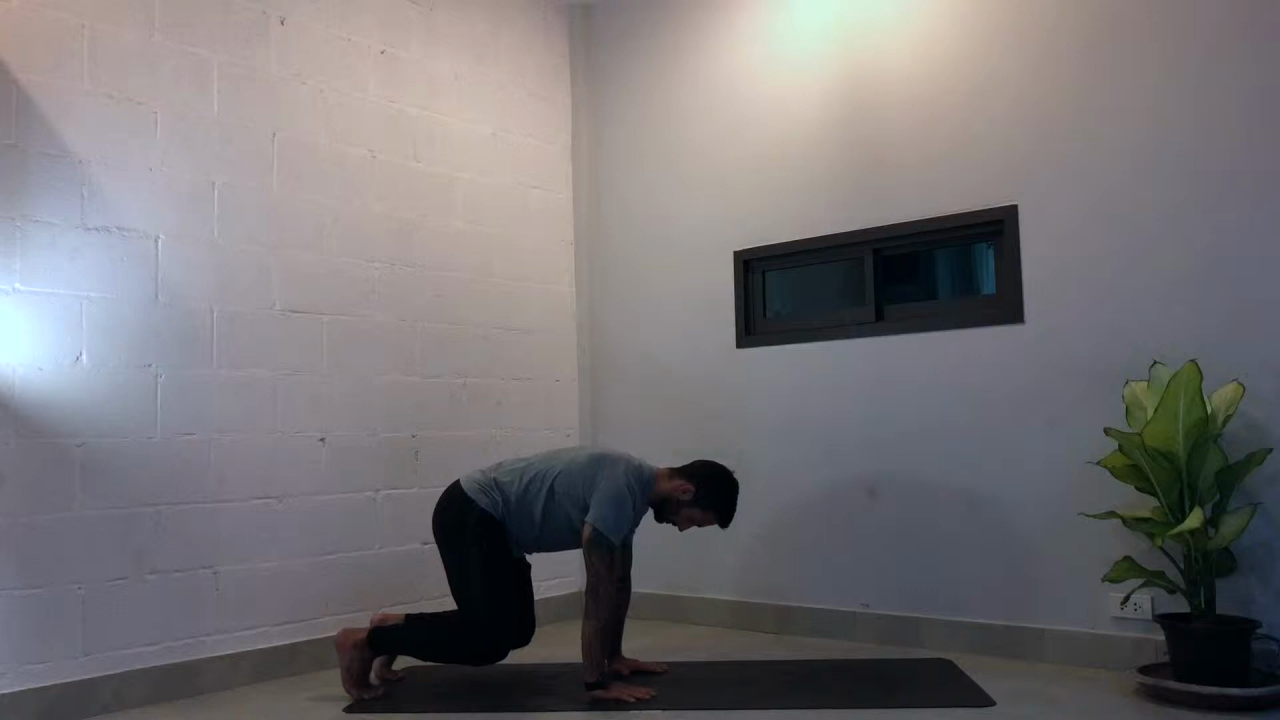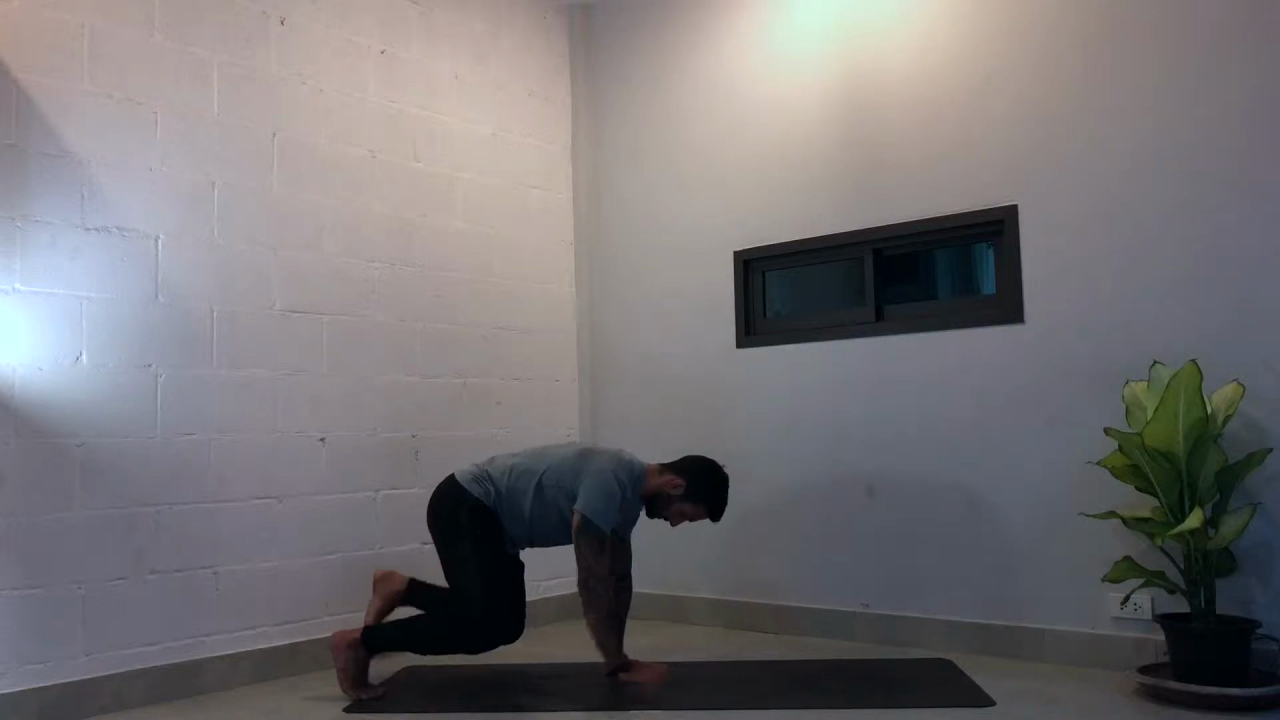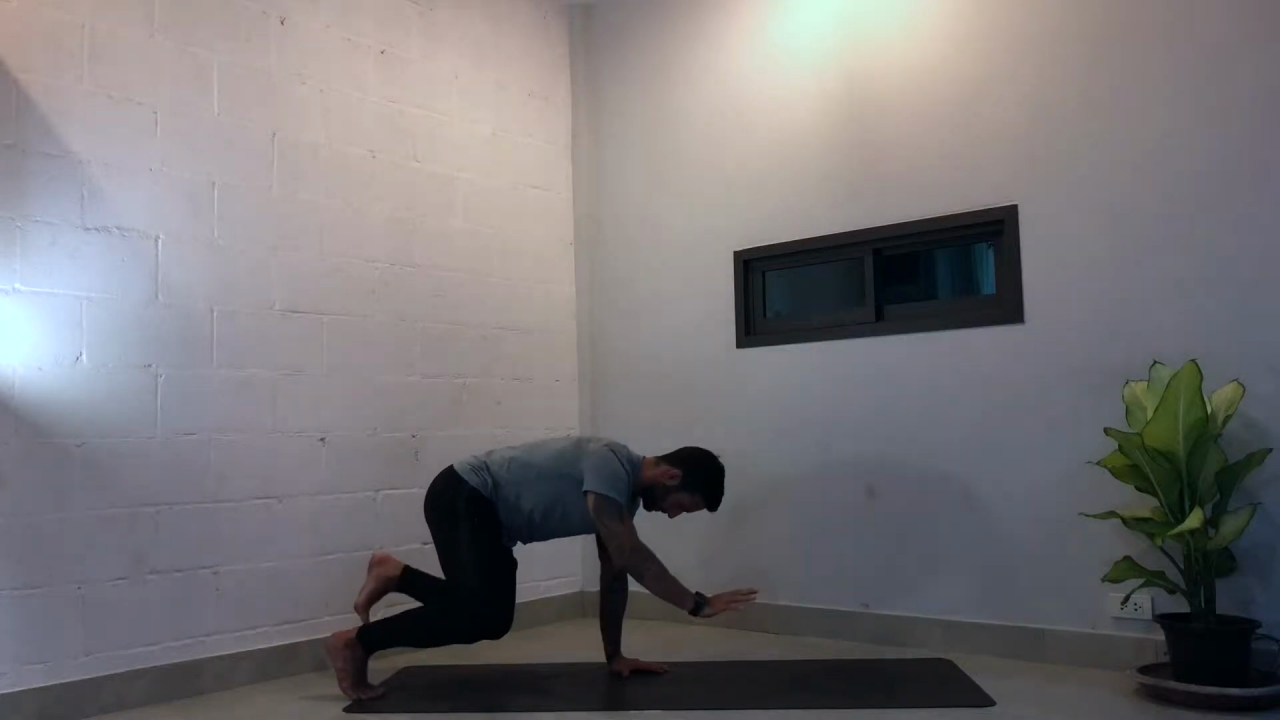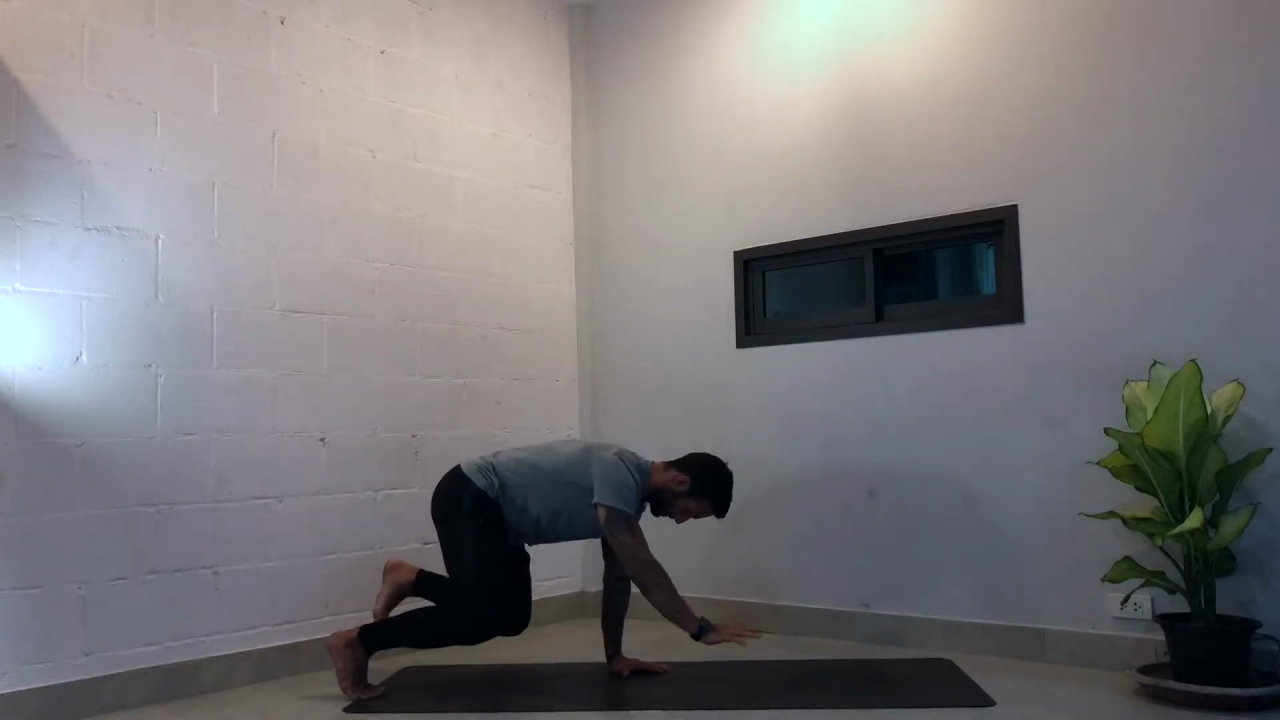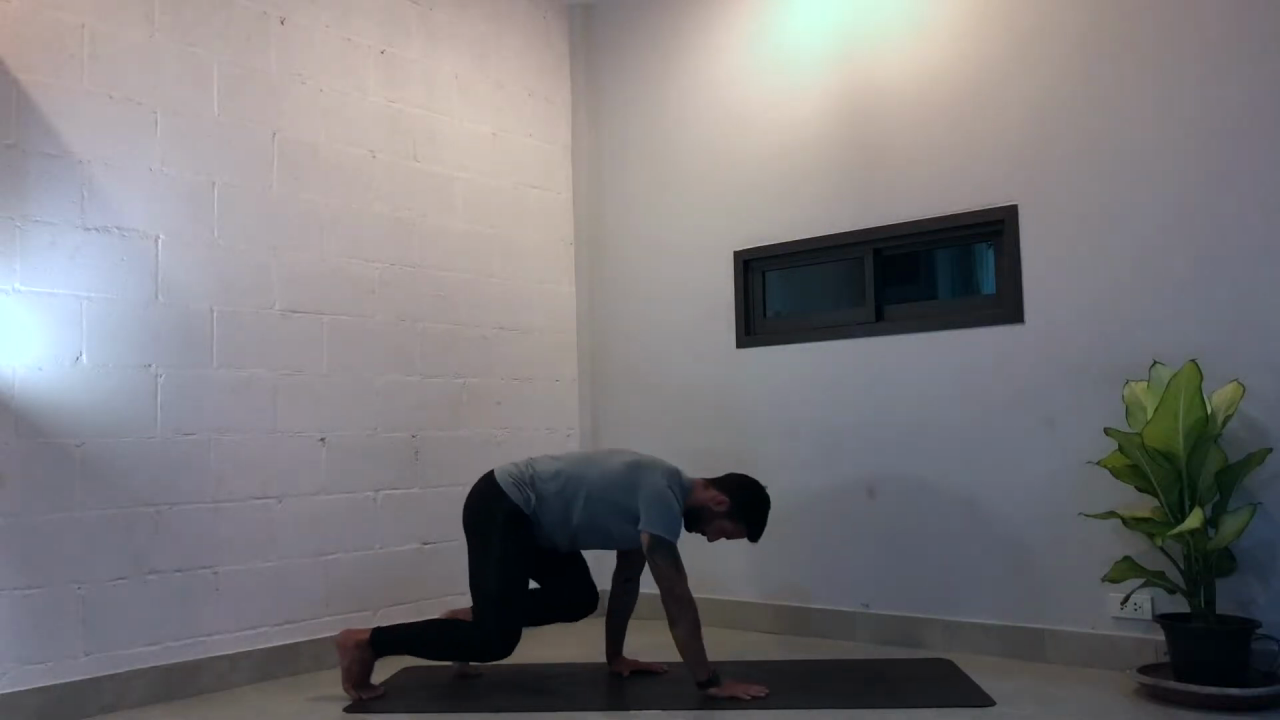
dt=0.5s
person 1, frame 1
left shoulder: (634, 489)
right shoulder: (621, 488)
left elbow: (619, 580)
right elbow: (599, 590)
left wrist: (614, 656)
right wrist: (596, 680)
left hip: (495, 524)
right hip: (469, 515)
left knee: (516, 631)
right knee: (490, 641)
left ankle: (397, 626)
right ankle: (366, 641)
person 1, frame 2
left shoulder: (628, 494)
right shoulder: (610, 480)
left elbow: (617, 578)
right elbow: (593, 581)
left wrist: (618, 656)
right wrist: (618, 664)
left hip: (490, 517)
right hip: (464, 505)
left knee: (506, 626)
right knee: (485, 627)
left ankle: (400, 589)
right ankle: (358, 643)
person 1, frame 3
left shoulder: (625, 489)
right shoulder: (609, 464)
left elbow: (614, 574)
right elbow: (631, 557)
left wrist: (614, 655)
right wrist: (697, 604)
left hip: (490, 514)
right hip: (462, 496)
left knee: (491, 619)
right knee: (482, 616)
left ankle: (394, 574)
right ankle: (355, 644)
person 1, frame 4
left shoulder: (630, 488)
right shoulder: (619, 474)
left elbow: (617, 576)
right elbow: (642, 570)
left wrist: (615, 655)
right wrist: (702, 629)
left hip: (497, 512)
right hip: (468, 497)
left knee: (511, 617)
right knee: (484, 618)
left ankle: (410, 579)
right ankle: (355, 643)
person 1, frame 5
left shoulder: (658, 493)
right shoulder: (662, 495)
left elbow: (627, 578)
right elbow: (676, 598)
left wrist: (615, 656)
right wrist: (709, 681)
left hip: (526, 514)
right hip: (499, 507)
left knee: (581, 598)
right knee: (496, 639)
left ankle: (470, 618)
right ankle: (365, 643)
